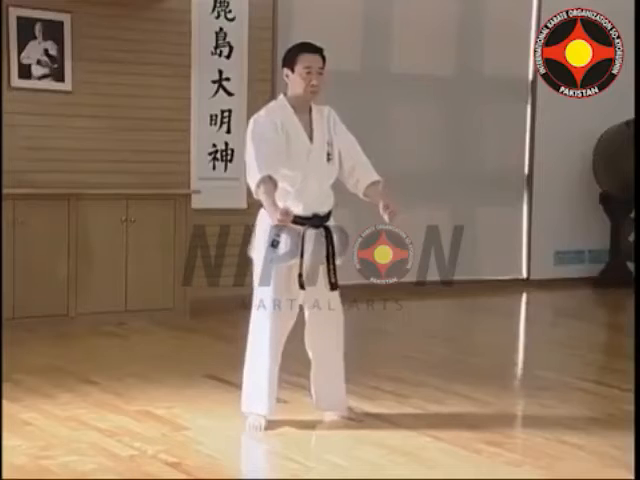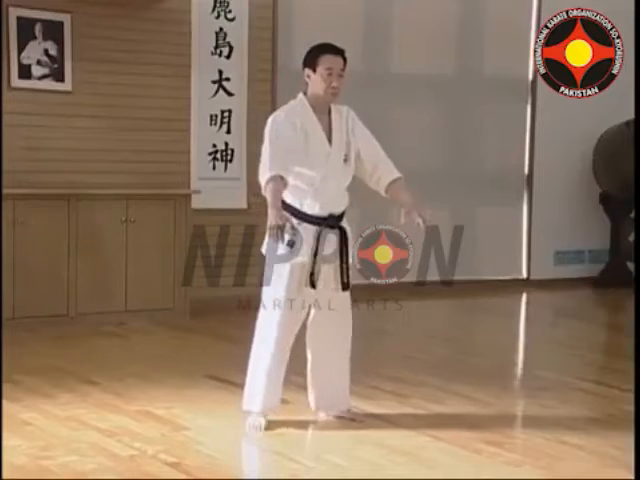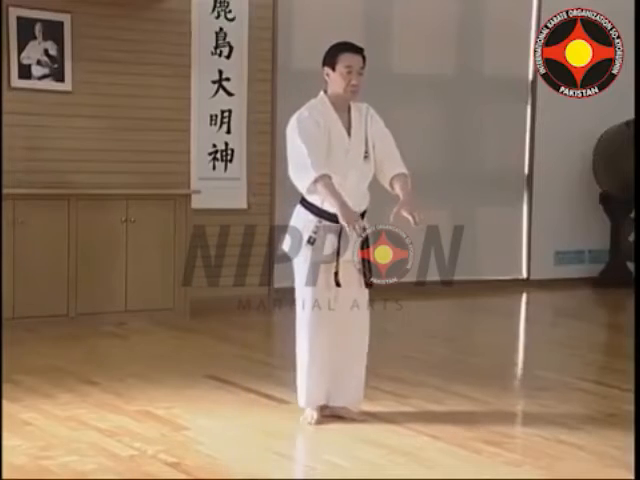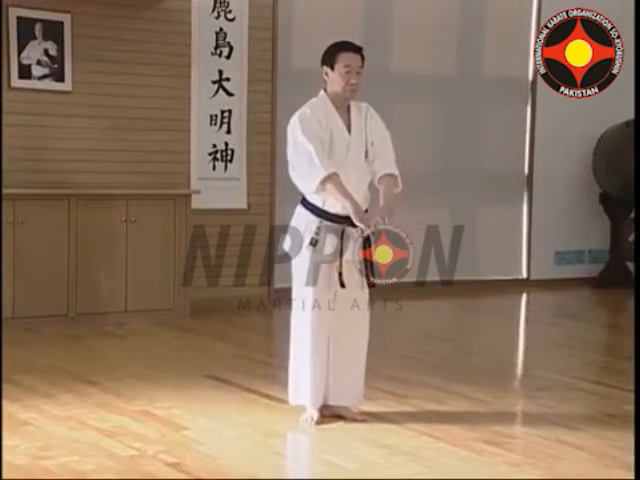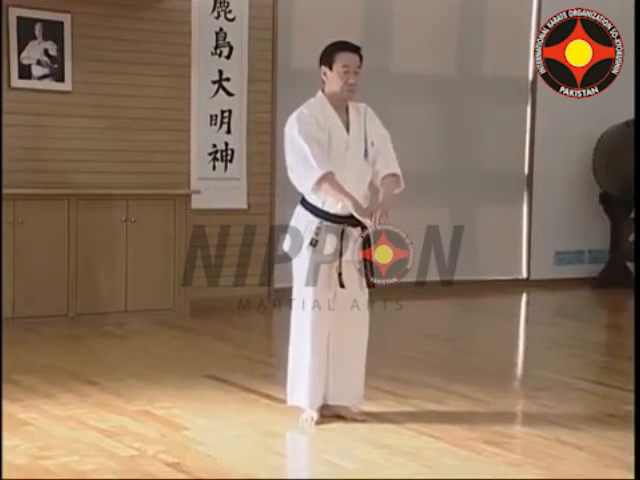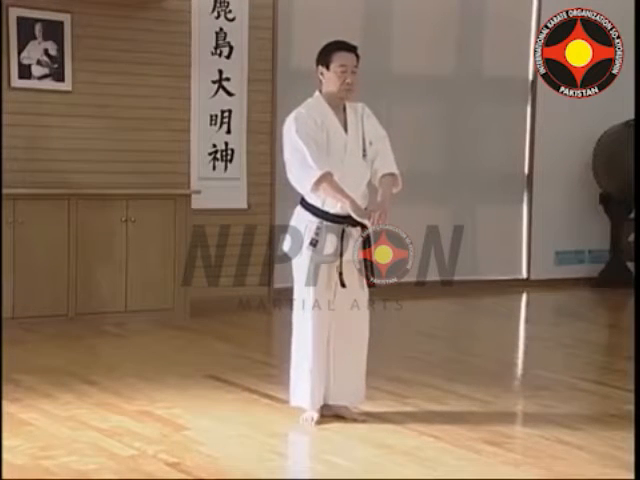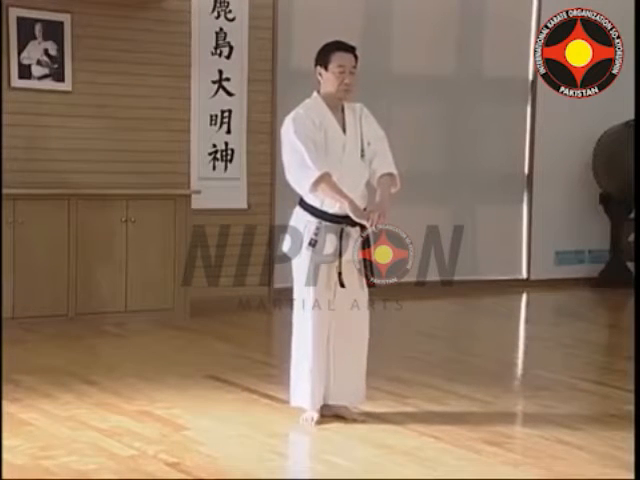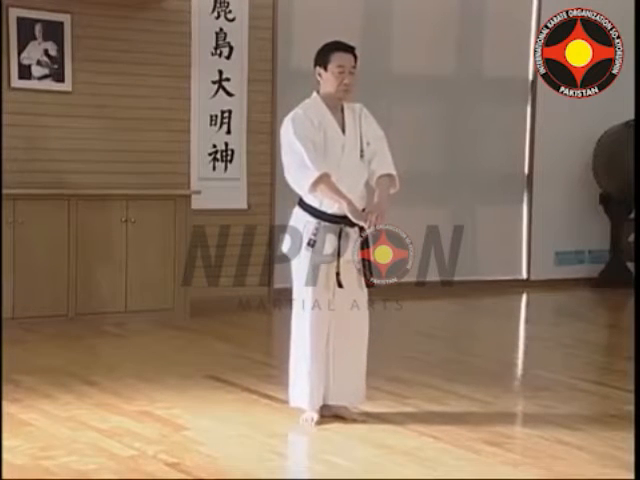
dt=0.5s
person 1, frame 1
left shoulder: (329, 120)
right shoulder: (266, 121)
left elbow: (356, 167)
right elbow: (260, 170)
left wrist: (381, 199)
right wrist: (272, 207)
left hip: (319, 232)
right hip: (280, 231)
left knee: (328, 319)
right knee: (271, 319)
left ankle: (332, 400)
right ankle: (258, 406)
person 1, frame 2
left shoulder: (347, 119)
right shoulder: (285, 120)
left elbow: (378, 166)
right elbow: (272, 167)
left wrist: (406, 201)
right wrist: (274, 207)
left hip: (332, 231)
right hip: (295, 229)
left knee: (335, 317)
right knee: (279, 316)
left ankle: (329, 400)
right ankle: (258, 406)
person 1, frame 3
left shoulder: (368, 117)
right shoulder: (306, 119)
left elbow: (390, 164)
right elbow: (311, 169)
left wrist: (404, 197)
right wrist: (340, 207)
left hip: (353, 227)
right hip: (316, 225)
left knee: (352, 316)
right knee: (314, 314)
left ankle: (339, 399)
right ankle: (314, 399)
person 1, frame 4
left shoulder: (368, 117)
right shoulder: (306, 119)
left elbow: (385, 165)
right elbow: (318, 170)
left wrist: (385, 203)
right wrist: (353, 206)
left hip: (354, 229)
right hip: (317, 226)
left knee: (353, 315)
right knee: (313, 314)
left ankle: (340, 398)
right ankle: (312, 400)
person 1, frame 5
left shoulder: (366, 117)
right shoulder: (305, 119)
left elbow: (386, 165)
right elbow: (314, 170)
left wrist: (384, 202)
right wrist: (354, 204)
left hip: (353, 230)
right hip: (316, 226)
left knee: (352, 315)
right knee: (313, 314)
left ankle: (339, 397)
right ankle: (311, 401)
person 1, frame 6
left shoulder: (364, 117)
right shoulder: (302, 119)
left elbow: (384, 164)
right elbow: (312, 171)
left wrist: (383, 201)
right wrist: (353, 204)
left hip: (353, 230)
right hip: (317, 227)
left knee: (352, 315)
right knee: (313, 314)
left ankle: (339, 397)
right ankle: (311, 401)
person 1, frame 7
left shoulder: (362, 117)
right shoulder: (301, 120)
left elbow: (382, 163)
right elbow: (309, 172)
left wrist: (382, 200)
right wrist: (351, 205)
left hip: (353, 231)
right hip: (316, 227)
left knee: (353, 317)
right knee: (313, 316)
left ankle: (338, 397)
right ankle: (311, 401)
person 1, frame 8
left shoulder: (362, 117)
right shoulder: (300, 120)
left elbow: (381, 163)
right elbow: (308, 172)
left wrist: (380, 200)
right wrist: (349, 205)
left hip: (352, 231)
right hip: (316, 228)
left knee: (352, 316)
right knee: (313, 315)
left ankle: (338, 397)
right ankle: (311, 401)
